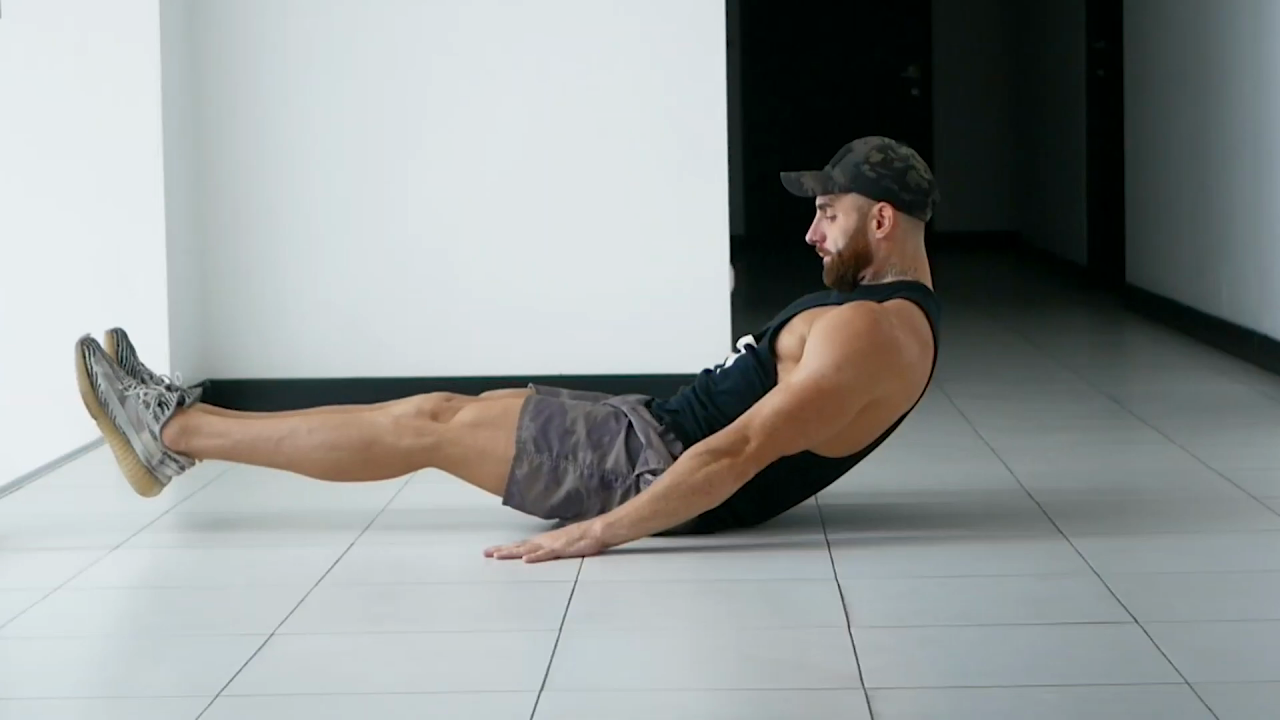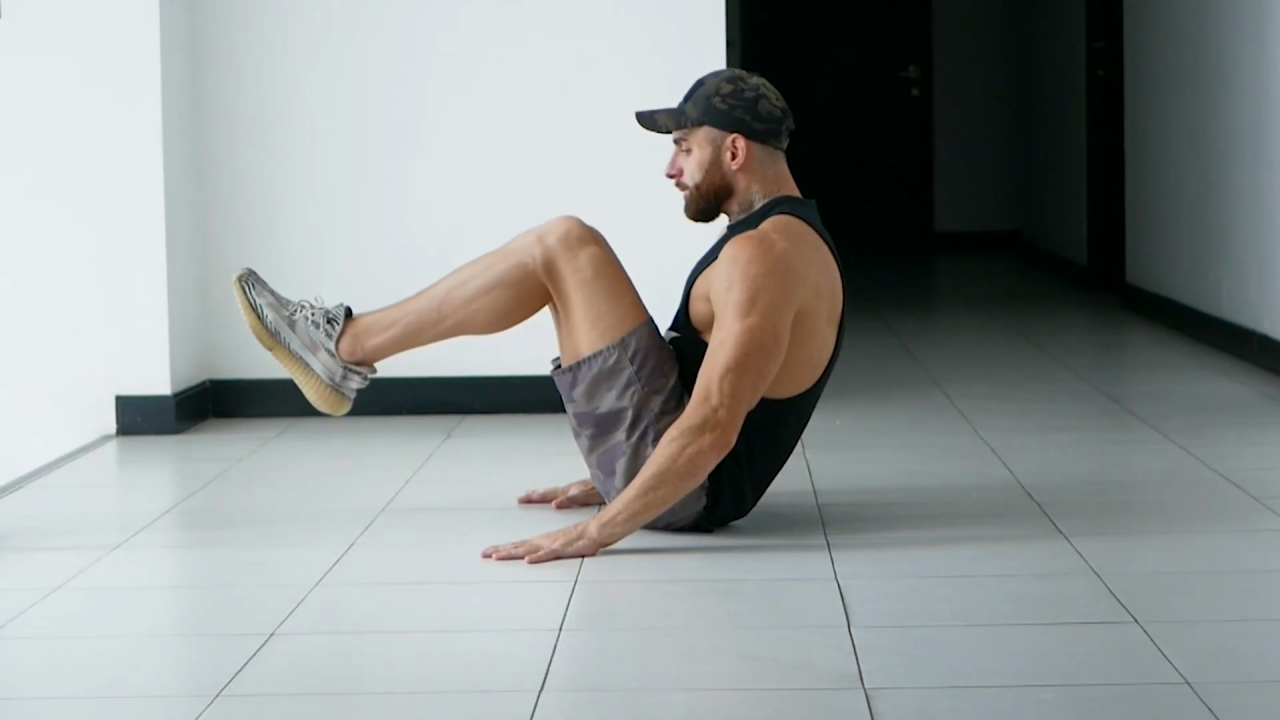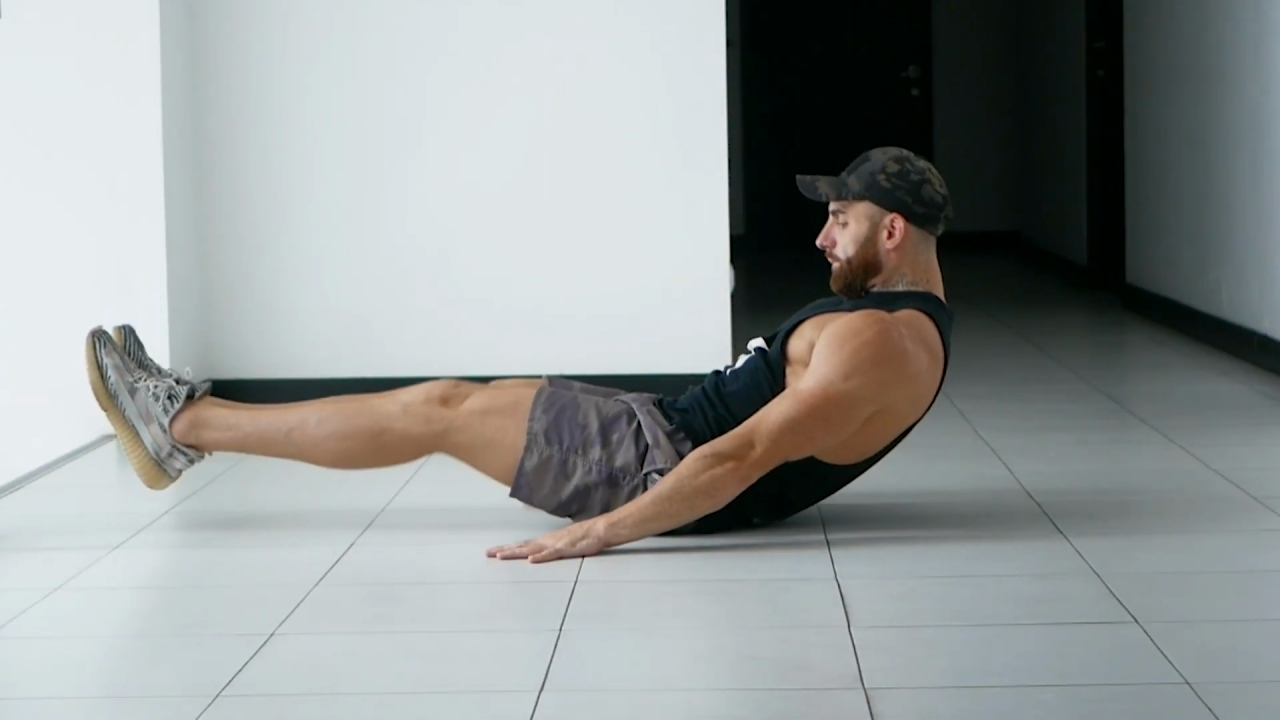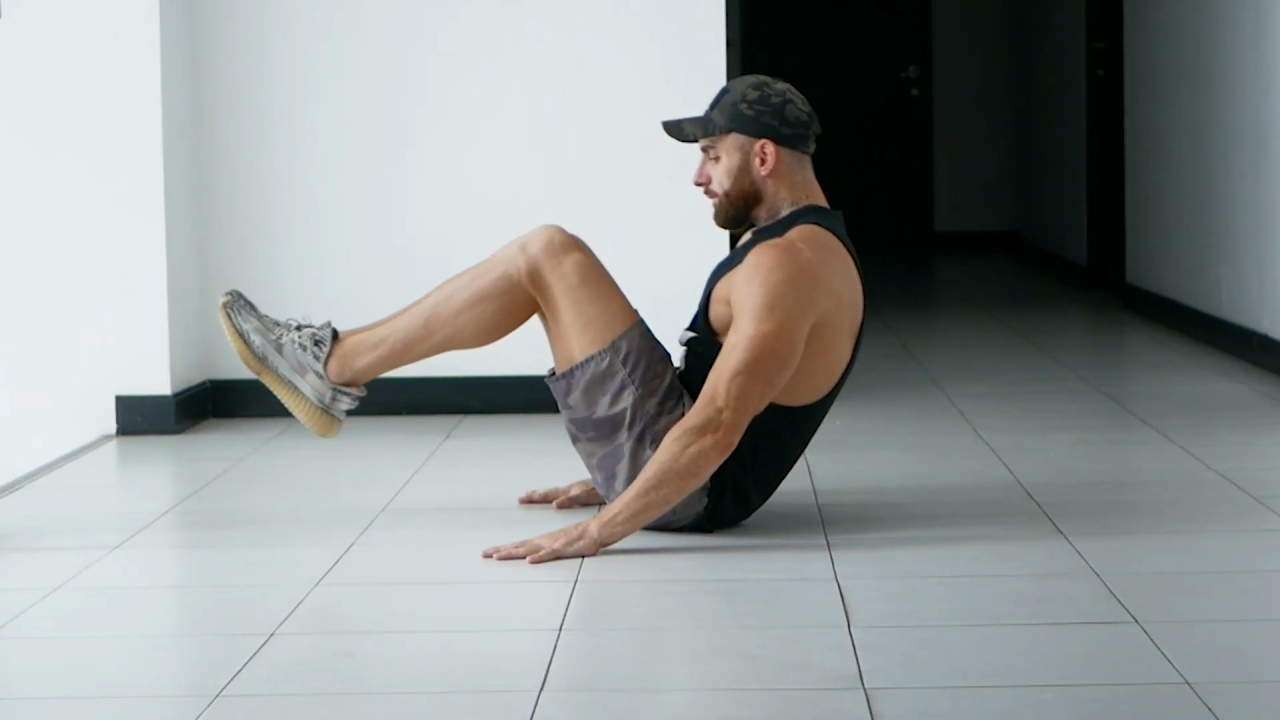
dt=1s
person 1, frame 1
left shoulder: (870, 333)
right shoulder: (887, 311)
left elbow: (737, 455)
left wrist: (600, 531)
right wrist: (606, 493)
left hip: (656, 461)
right hip: (662, 435)
left knee: (428, 424)
right knee: (442, 415)
left ankle: (175, 431)
right ankle: (182, 424)
person 1, frame 2
left shoulder: (763, 255)
right shoulder: (783, 237)
left elbow: (712, 428)
left wrist: (597, 532)
right wrist: (611, 478)
left hip: (687, 487)
right hip: (683, 469)
left knee: (565, 244)
right knee: (561, 255)
left ankle: (345, 346)
right ankle: (349, 344)
person 1, frame 3
left shoulder: (882, 342)
right shoulder: (902, 313)
left elbow: (743, 458)
left wrist: (601, 531)
right wrist: (609, 481)
left hip: (666, 463)
right hip: (666, 431)
left knee: (440, 409)
right knee: (454, 401)
left ankle: (183, 425)
right ankle: (189, 418)
person 1, frame 4
left shoulder: (787, 263)
right shoulder: (808, 244)
left elbow: (714, 429)
left wrist: (599, 531)
right wrist: (616, 480)
left hip: (692, 488)
right hip: (688, 474)
left knee: (548, 254)
right knee: (547, 263)
left ankle: (334, 366)
right ankle: (339, 362)
